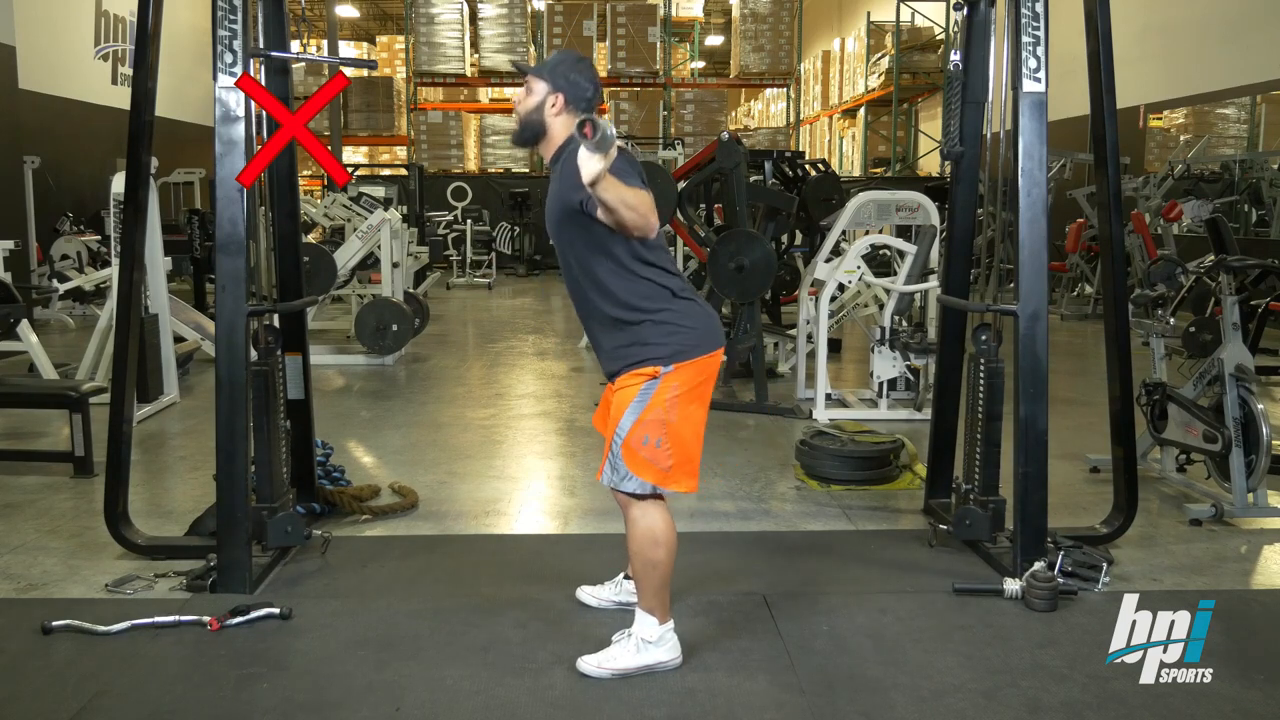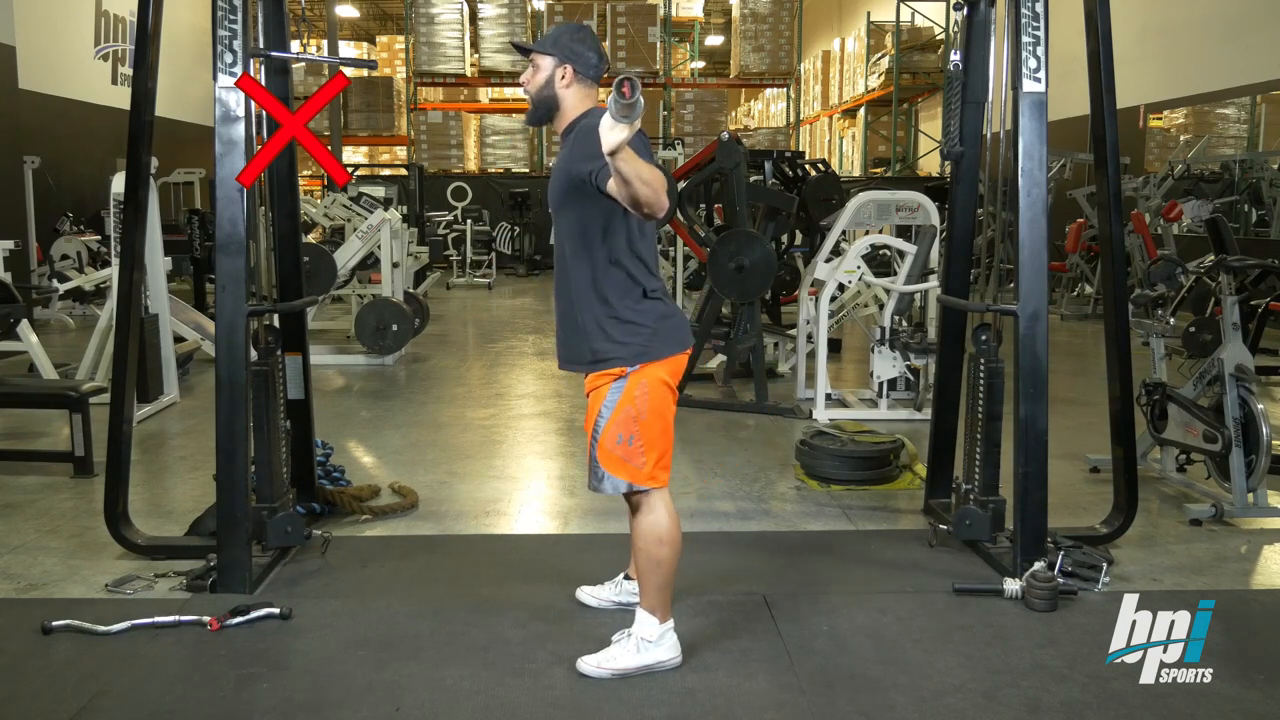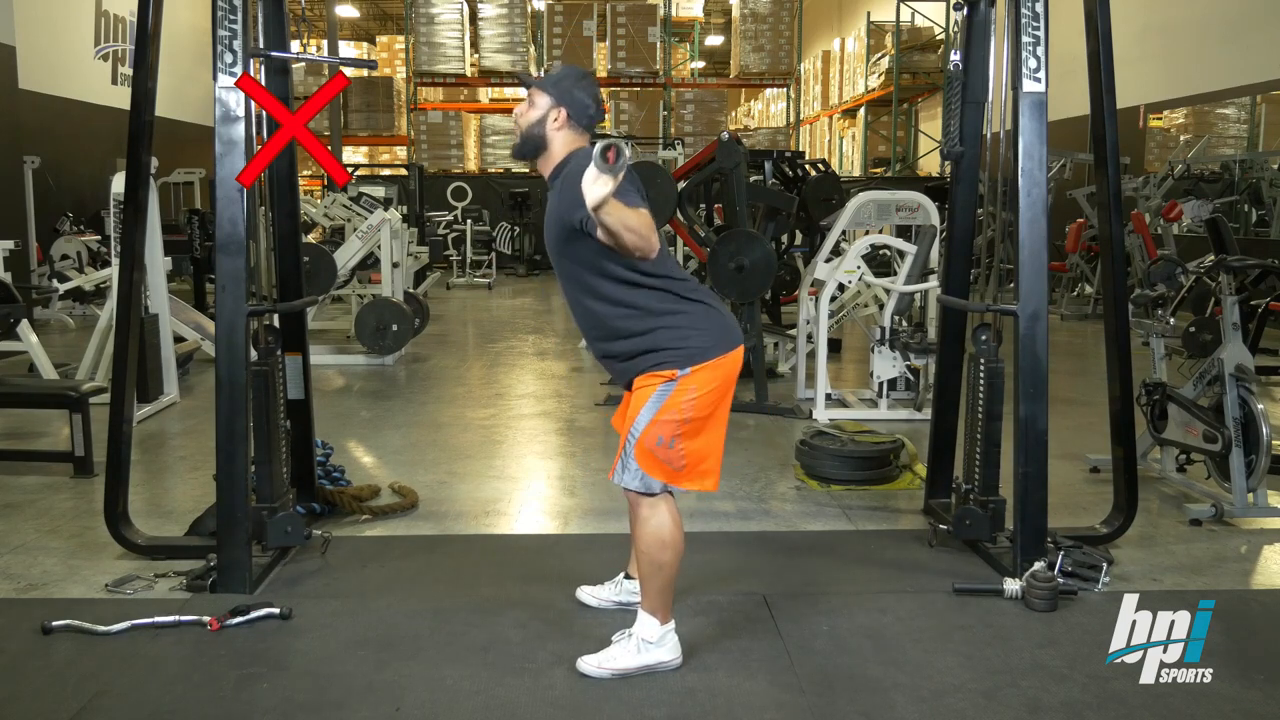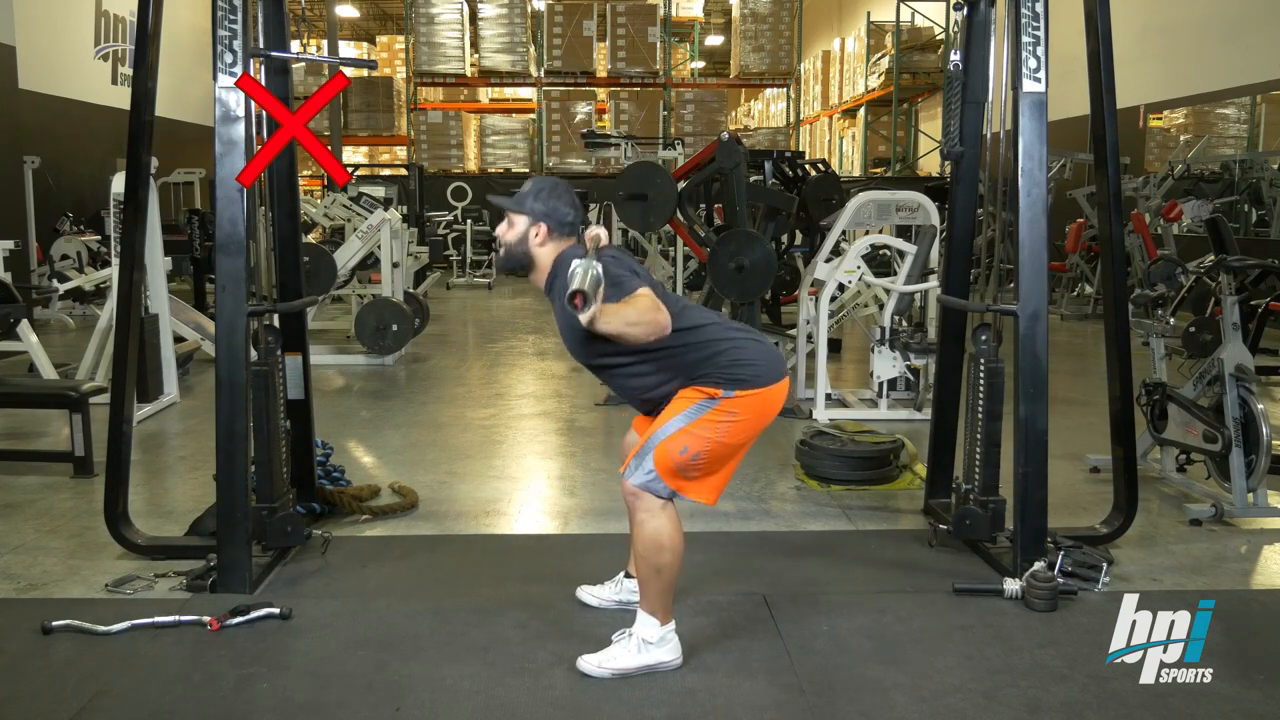
dt=0.5s
person 1, frame 1
left shoulder: (589, 157)
right shoulder: (573, 162)
left elbow: (644, 221)
left wrist: (598, 180)
left hip: (666, 348)
right hip: (643, 345)
left knee: (641, 484)
right knee: (630, 475)
left ankle: (655, 638)
right ankle: (637, 581)
person 1, frame 2
left shoulder: (597, 135)
right shoulder: (584, 139)
left elbow: (654, 200)
left wrist: (622, 151)
left hip: (632, 345)
right hip: (620, 340)
left knee: (643, 484)
right knee: (632, 478)
left ankle: (654, 636)
right ankle: (638, 580)
person 1, frame 3
left shoulder: (585, 171)
right shoulder: (570, 179)
left elbow: (645, 242)
left wrist: (604, 205)
left hip: (690, 349)
right hip: (669, 347)
left knee: (643, 480)
right knee: (636, 469)
left ankle: (655, 638)
right ankle: (638, 580)
person 1, frame 4
right shoulder: (576, 266)
left elbow: (654, 319)
left wrist: (597, 315)
left hip: (741, 380)
right hip: (719, 374)
left knee: (644, 483)
right knee: (637, 453)
left ankle: (655, 638)
right ankle: (637, 580)
